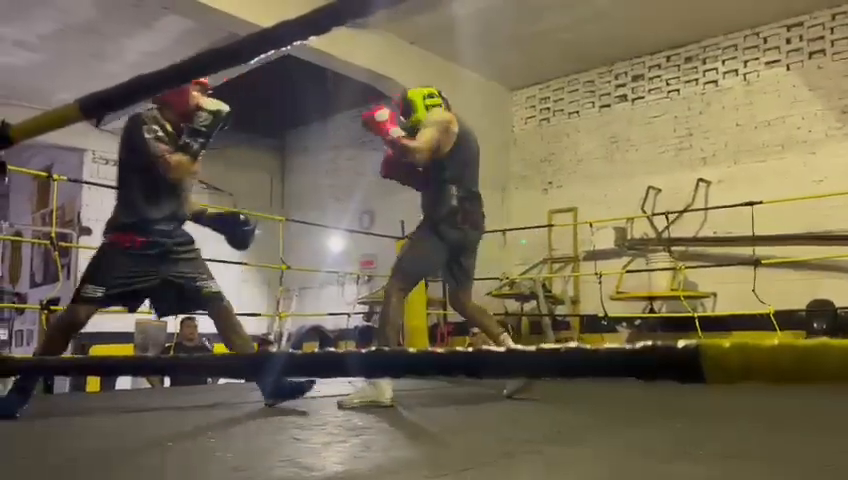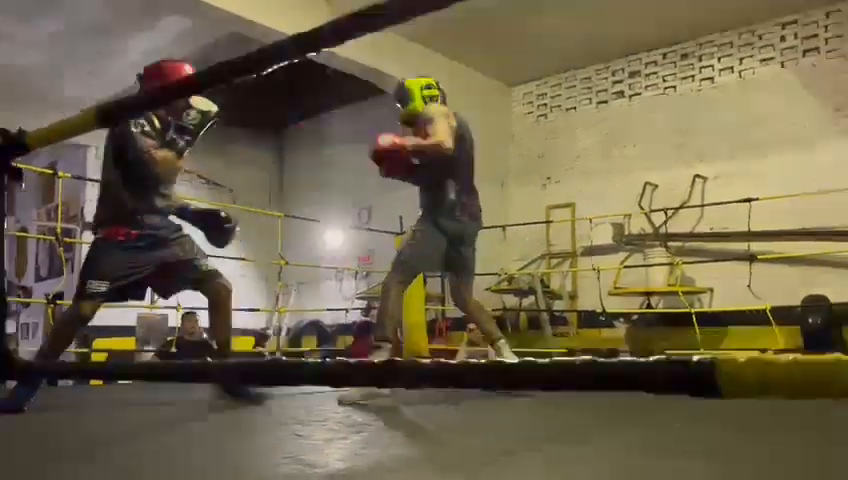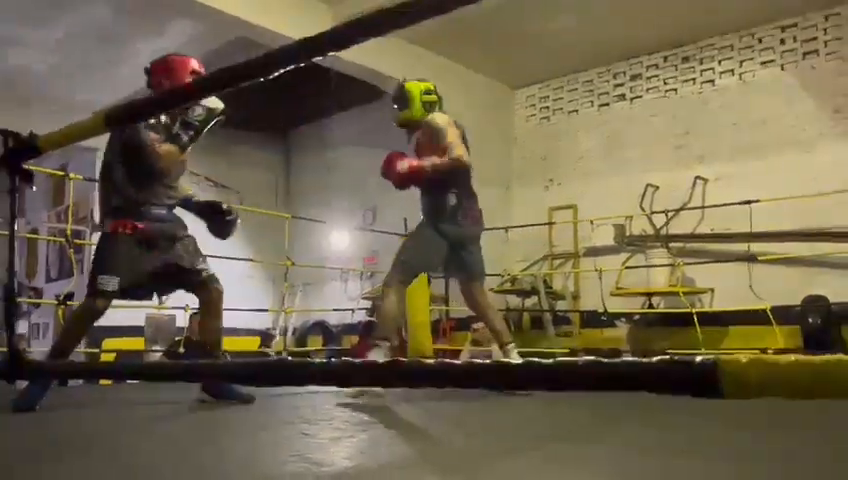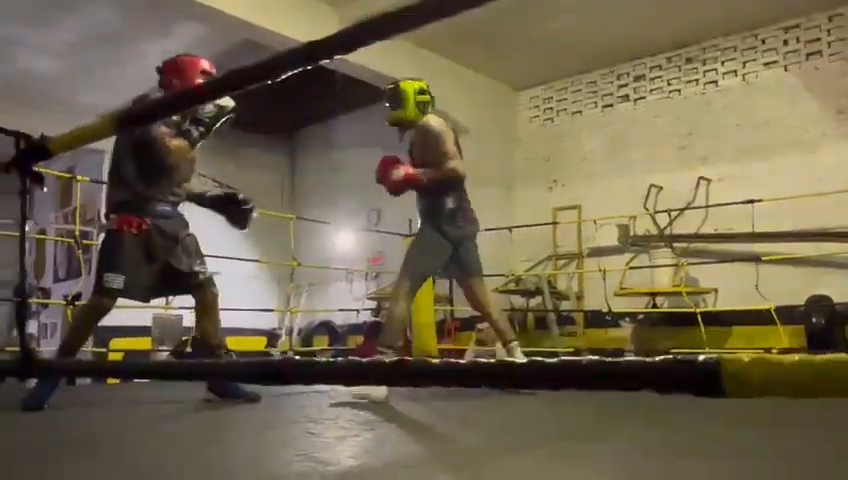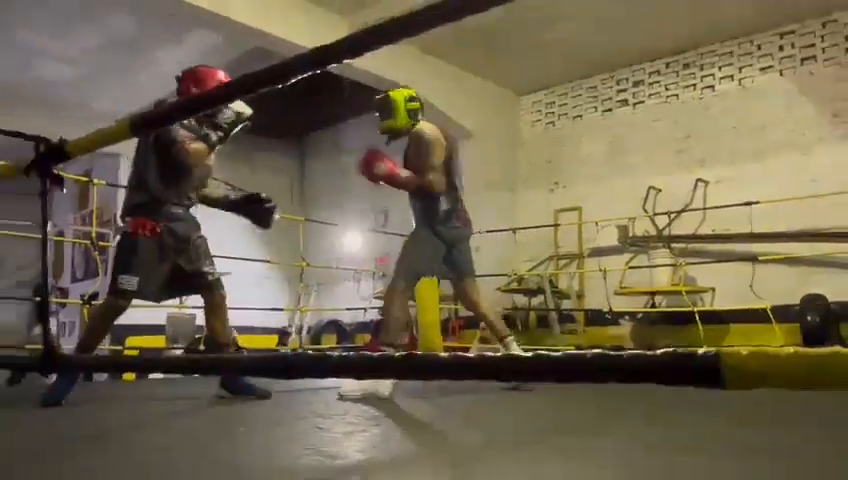
dt=0.1s
person 1, frame 1
left shoulder: (185, 136)
right shoulder: (144, 122)
right elbow: (172, 171)
left wrist: (218, 220)
right wrist: (202, 132)
left hip: (173, 241)
right hip: (131, 239)
left knee: (219, 307)
right knee: (78, 312)
left ankle: (268, 380)
person 1, frame 2
left shoulder: (170, 127)
right shoulder: (133, 117)
right elbow: (154, 166)
left wrist: (195, 214)
right wrist: (189, 130)
left hip: (162, 230)
right hip: (120, 231)
left knee: (220, 288)
right knee: (83, 309)
left ankle: (227, 373)
right ankle: (29, 381)
person 1, frame 3
left shoulder: (176, 123)
right elbow: (158, 161)
left wrist: (200, 206)
right wrist: (194, 126)
left hip: (167, 224)
right hip: (128, 223)
left knee: (211, 291)
right knee: (96, 303)
left ankle: (213, 376)
right ankle: (42, 379)
person 1, frame 4
left shoulder: (185, 121)
right elbow: (168, 156)
left wrist: (215, 200)
right wrist: (204, 122)
left hip: (171, 222)
right hip: (133, 220)
left knee: (208, 294)
right knee: (103, 301)
left ankle: (217, 375)
right ankle: (51, 376)
person 1, frame 5
left shoulder: (204, 132)
right elbow: (188, 157)
left wrist: (237, 202)
right wrist: (222, 129)
left hip: (183, 223)
right hip: (148, 221)
left knee: (215, 292)
right knee: (119, 300)
left ankle: (230, 374)
right ankle: (69, 374)
person 2, frame 1
left shoulder: (438, 118)
right shoulder: (460, 133)
left elbow: (418, 154)
left wrist: (387, 127)
right wrist: (403, 170)
left hip: (444, 221)
right hip: (469, 223)
left knee: (395, 290)
right knee: (463, 302)
left ankle: (380, 382)
person 2, frame 2
left shoulder: (436, 112)
right shoulder: (454, 123)
left elbow: (444, 146)
left wrist: (398, 144)
right wrist: (402, 164)
left hip: (444, 215)
right hip: (466, 216)
left knee: (394, 284)
right knee: (463, 297)
right ankle: (508, 361)
person 2, frame 3
left shoulder: (434, 123)
right shoulder: (426, 136)
left elbow: (460, 160)
left wrist: (414, 168)
right wrist: (409, 171)
left hip: (444, 219)
right hip: (466, 221)
left knee: (394, 284)
right knee: (477, 298)
left ankle: (377, 361)
right ankle: (514, 363)
person 2, frame 4
left shoulder: (429, 126)
right shoulder: (422, 135)
left elbow: (456, 171)
left wrist: (410, 176)
right wrist: (403, 176)
left hip: (444, 223)
right hip: (460, 221)
left knee: (402, 290)
right knee: (480, 299)
right ankle: (520, 362)
person 2, frame 5
left shoulder: (423, 133)
right shoulder: (419, 139)
left elbow: (436, 185)
right elbow: (418, 181)
left wrist: (393, 173)
right wrist: (388, 171)
left hip: (438, 223)
right hip: (453, 223)
left knee: (398, 290)
right knee: (471, 299)
left ankle: (380, 376)
right ankle: (516, 356)
